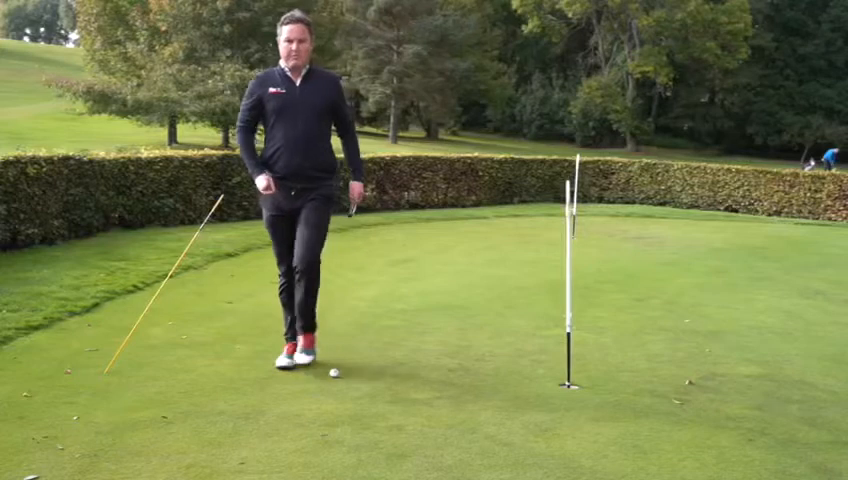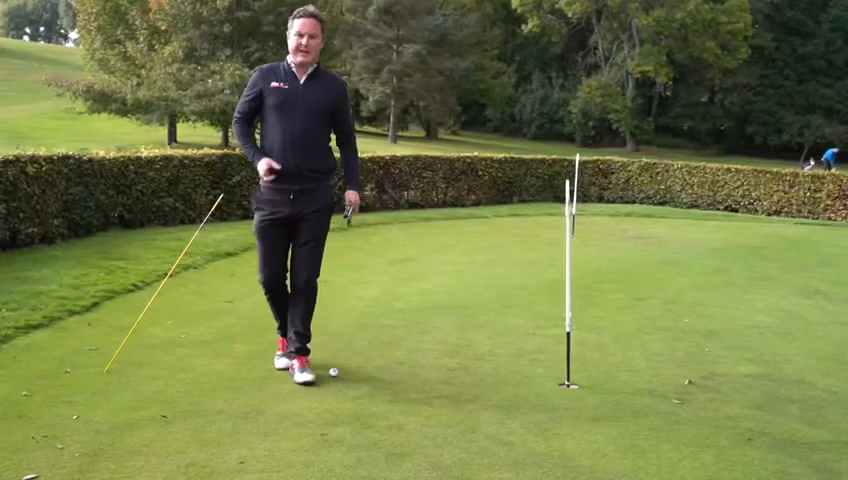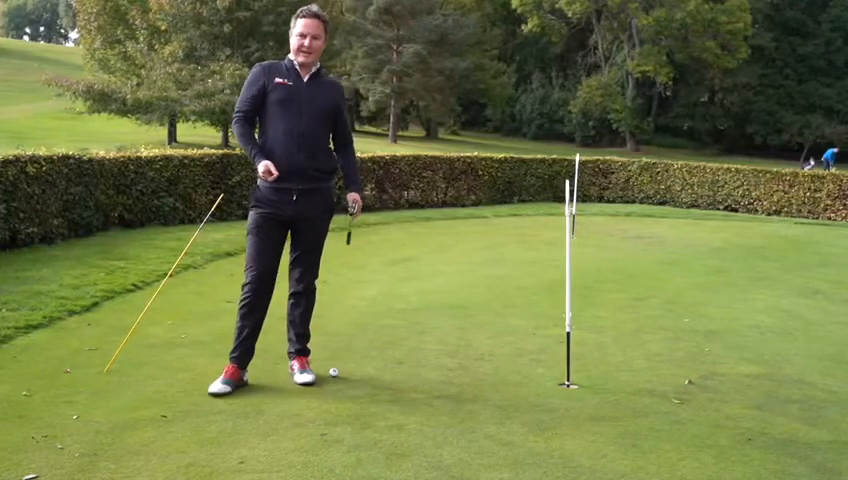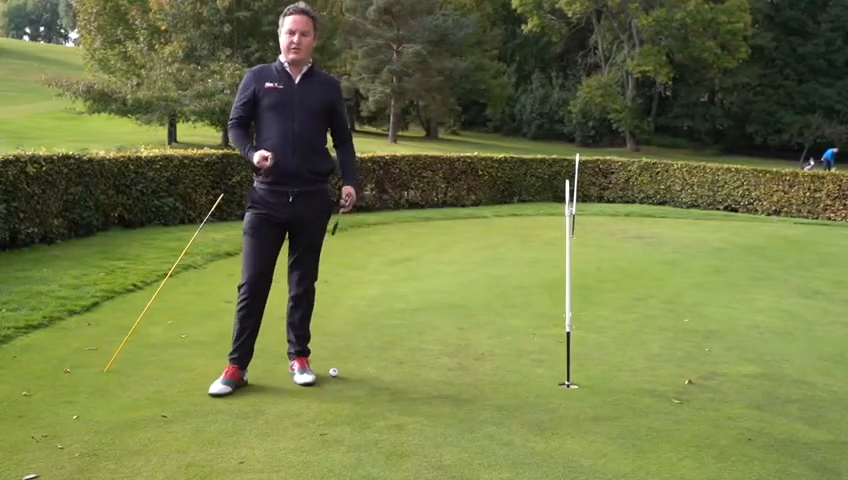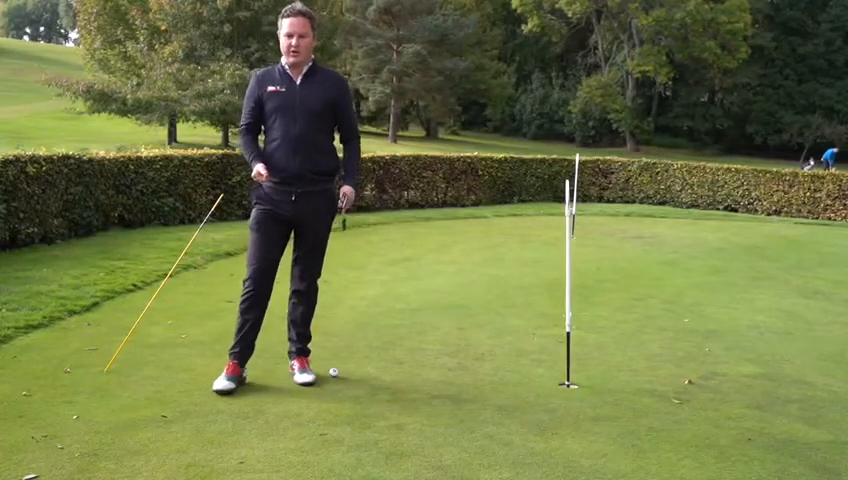
dt=0.7s
person 1, frame 1
left shoulder: (329, 83)
right shoulder: (262, 83)
left elbow: (347, 132)
right elbow: (244, 130)
left wrist: (357, 176)
right wrist: (257, 172)
left hip: (317, 190)
right hip: (277, 192)
left knee: (306, 262)
right knee: (286, 271)
left ankle: (306, 334)
right ankle: (291, 340)
person 1, frame 2
left shoulder: (334, 86)
right shoulder: (264, 77)
left elbow: (346, 140)
right elbow: (241, 121)
left wrist: (352, 185)
right wrist: (257, 157)
left hip: (315, 196)
right hip: (271, 193)
left knee: (305, 278)
right knee: (270, 276)
left ankle: (298, 353)
right ankle: (285, 335)
person 1, frame 3
left shoulder: (333, 89)
right shoulder: (265, 73)
left elbow: (344, 144)
right elbow: (241, 120)
left wrist: (354, 187)
right wrist: (258, 158)
left hip: (316, 198)
right hip: (271, 195)
left knee: (304, 281)
right knee: (256, 281)
left ankle: (299, 356)
right ankle: (237, 365)
person 1, frame 4
left shoulder: (328, 86)
right shoulder: (257, 77)
left elbow: (342, 139)
right elbow: (236, 124)
left wrist: (349, 180)
right wrist: (252, 153)
left hip: (312, 199)
right hip: (266, 196)
left knee: (303, 283)
right knee: (253, 282)
left ankle: (299, 356)
right ankle: (237, 365)
person 1, frame 5
left shoulder: (334, 84)
right shoulder: (262, 80)
left elbow: (350, 138)
right elbow: (247, 130)
left wrist: (349, 181)
right wrist: (256, 162)
left hip: (317, 197)
right hip: (272, 194)
left knee: (305, 281)
right knee: (257, 277)
left ankle: (299, 356)
right ankle: (237, 363)
